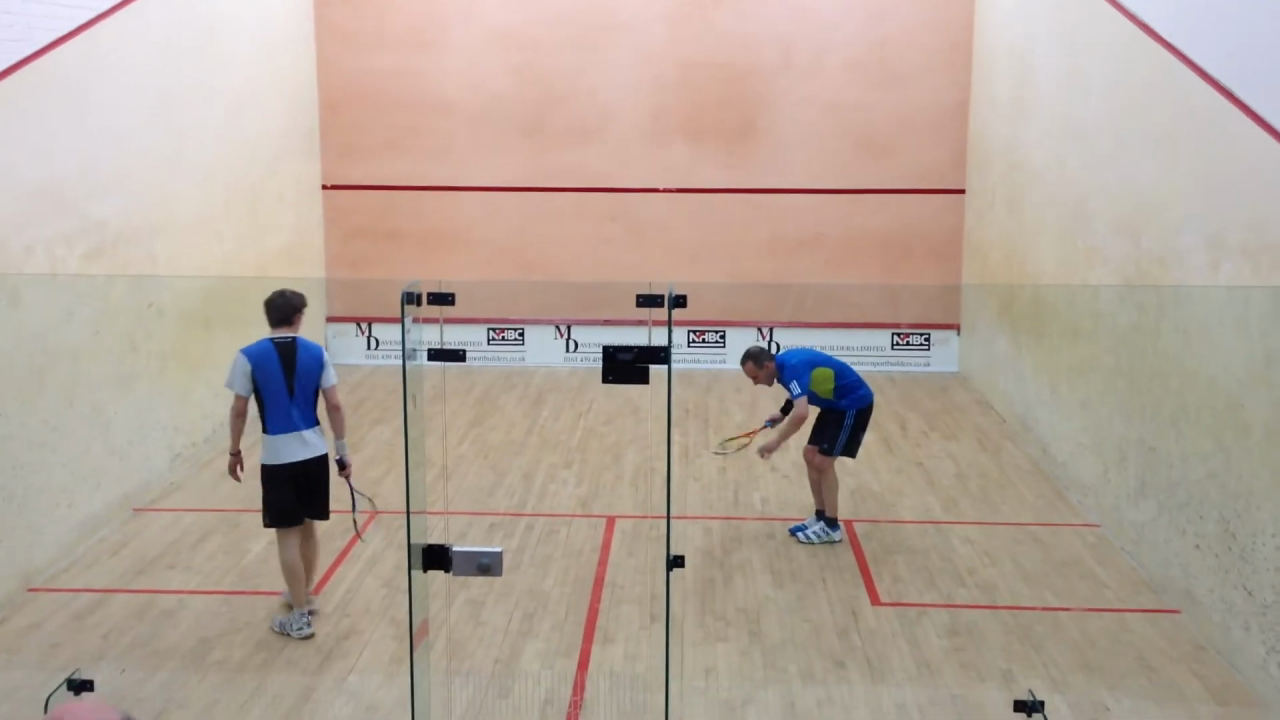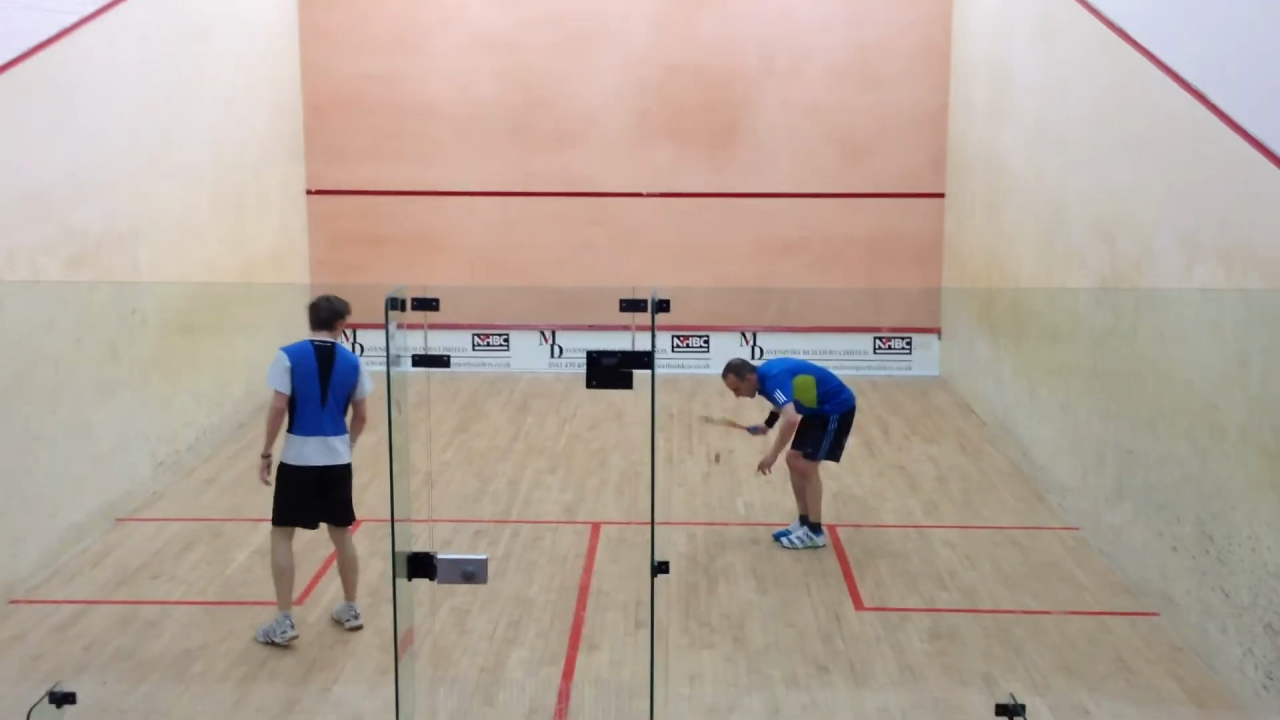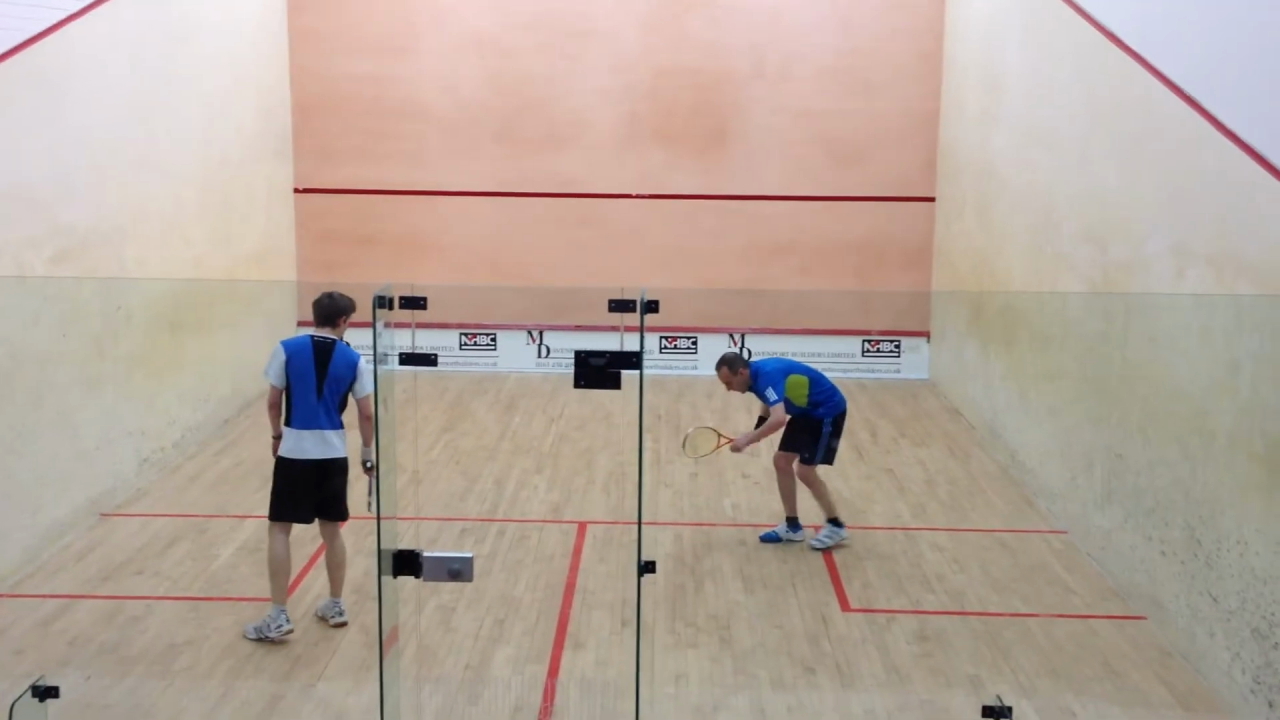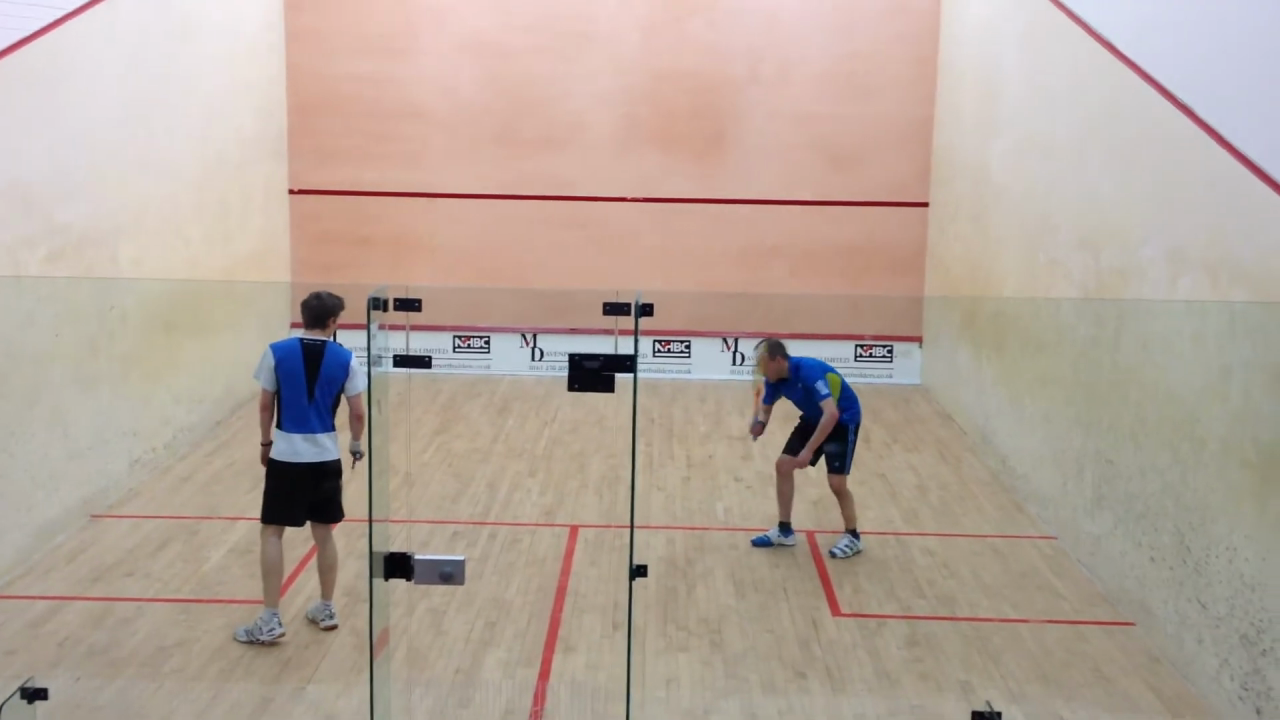
dt=0.5s
person 1, frame 1
left shoulder: (249, 356)
right shoulder: (316, 353)
left elbow: (239, 411)
right elbow: (334, 406)
left wrist: (234, 451)
right wrist: (343, 451)
left hip: (277, 457)
right hip: (314, 452)
left knee: (288, 535)
right knee: (307, 526)
left ankle: (299, 617)
right ankle: (305, 595)
person 1, frame 2
left shoulder: (289, 356)
right shoulder: (352, 361)
left elbow: (278, 409)
right elbow: (360, 416)
left wrist: (266, 453)
left hip: (297, 459)
right hip: (337, 459)
left knee: (282, 535)
right knee: (342, 534)
left ankle: (284, 620)
right ankle: (350, 609)
person 1, frame 3
left shoulder: (287, 349)
right shoulder: (353, 359)
left elbow: (273, 401)
right elbow: (367, 414)
left wrist: (277, 435)
right wrist: (368, 453)
left hip: (294, 453)
right hip: (333, 454)
left knee: (279, 531)
right knee: (332, 531)
left ankle: (278, 615)
right ankle: (335, 605)
person 1, frame 4
left shoulder: (276, 352)
right shoulder: (345, 358)
left elbow: (265, 404)
right elbow: (358, 413)
left wrist: (265, 442)
right wrist: (356, 445)
left hip: (286, 455)
right hip: (326, 456)
left knee: (272, 533)
right knee: (324, 533)
left ankle: (270, 619)
right ankle: (326, 609)
person 2, frame 1
left shoulder: (792, 367)
right shoulder: (784, 362)
left elbow: (801, 414)
right elbow: (798, 395)
left wrist: (776, 442)
right wrist: (783, 413)
left hip: (853, 403)
right hip: (837, 403)
left knee: (823, 461)
right knee: (810, 455)
left ankle: (831, 526)
right ankle: (820, 517)
person 2, frame 2
left shoulder: (774, 378)
right shoulder: (765, 375)
left elbow: (791, 420)
right elbow: (782, 402)
left wrist: (772, 455)
right wrist: (768, 424)
left hip: (837, 407)
right hip: (819, 408)
left knee: (807, 466)
right knee: (794, 460)
left ankle: (815, 532)
right ankle: (804, 522)
person 2, frame 3
left shoulder: (767, 375)
right shoulder: (756, 374)
left elbow: (778, 419)
right elbow: (769, 402)
left wrist: (747, 439)
right wrist: (756, 431)
left hip: (827, 410)
right hip: (807, 411)
left knee: (805, 471)
right knee: (781, 461)
left ankle: (835, 526)
right ankle: (792, 526)
person 2, frame 4
left shoulder: (809, 371)
right shoulder: (774, 379)
left elbow: (832, 413)
right elbow: (764, 408)
left wrist: (808, 450)
right wrist: (759, 424)
left hip: (843, 420)
right hip: (814, 418)
left knee: (836, 483)
right knee: (783, 466)
left ankle: (852, 537)
right ankle: (784, 530)
